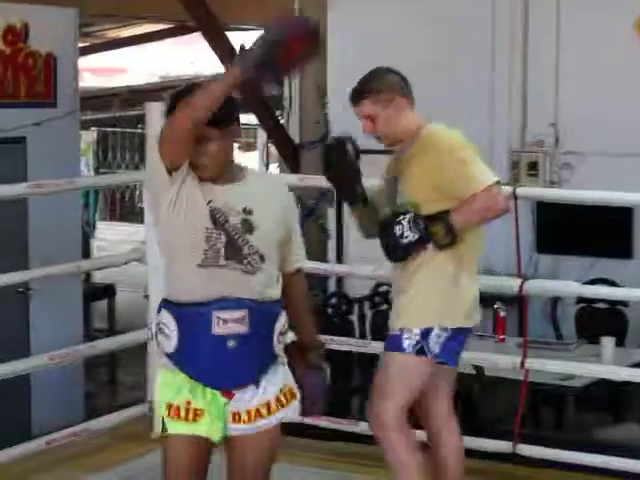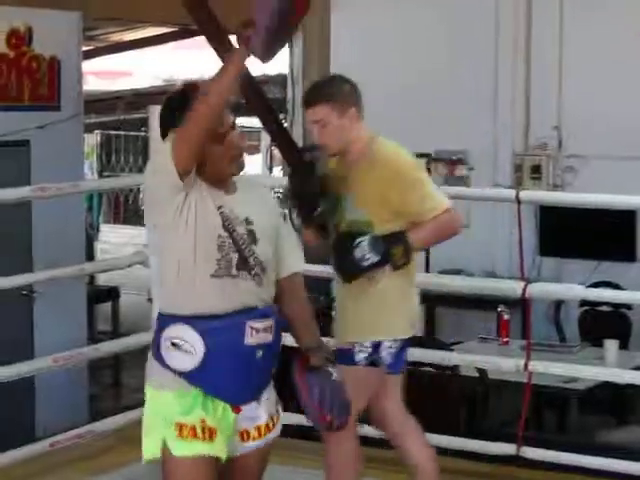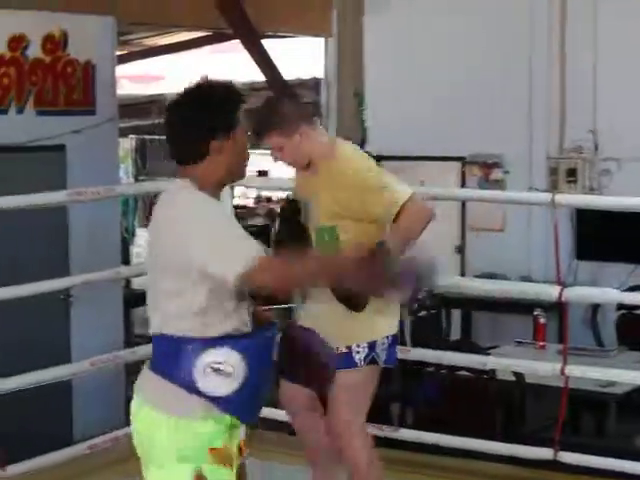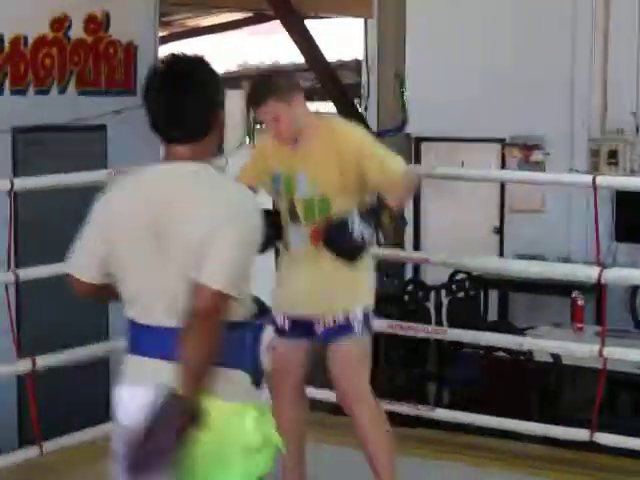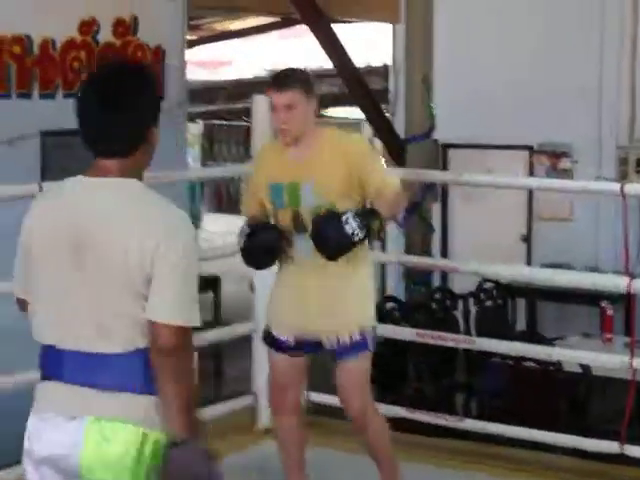
dt=0.3s
person 1, frame 1
left shoulder: (275, 193)
right shoulder: (169, 187)
left elbow: (292, 276)
right elbow: (178, 125)
left wrist: (310, 349)
right wrist: (238, 73)
left hip: (259, 366)
right hip: (188, 366)
person 1, frame 2
left shoulder: (260, 199)
right shoulder: (169, 192)
left elbow: (287, 283)
right elbow: (198, 119)
left wrist: (314, 353)
right wrist: (244, 50)
left hip: (252, 380)
right hip: (187, 383)
person 1, frame 3
left shoulder: (180, 203)
right shoulder: (198, 215)
right elbow: (270, 273)
right wrist: (354, 268)
left hip: (179, 396)
right hip: (188, 410)
person 1, frame 4
left shoulder: (119, 196)
right shoulder: (235, 202)
left elbow: (85, 282)
right elbow: (206, 308)
right wrist: (185, 401)
left hip: (137, 385)
right hip: (211, 393)
person 1, frame 5
left shoulder: (43, 208)
right shoulder: (163, 222)
right elbow: (170, 342)
right wrist: (186, 437)
left hip: (51, 419)
right hip: (131, 425)
person 2, frame 1
left shoulder: (442, 144)
right shoulder: (400, 156)
left elbow: (496, 200)
right elbow: (373, 227)
left wrist: (432, 228)
right wrist: (351, 190)
left hip: (432, 306)
right hip: (419, 303)
left knee: (385, 414)
right knee: (435, 410)
person 2, frame 2
left shoulder: (392, 163)
right shoulder: (336, 168)
left elbow: (449, 221)
right elbow: (312, 239)
left wrist: (389, 247)
left hip: (378, 316)
right hip: (357, 311)
right knee: (390, 415)
person 2, frame 3
left shoulder: (349, 167)
right shoulder: (306, 167)
left elbow: (419, 211)
left hip: (364, 312)
right hip: (324, 306)
left knee: (343, 423)
right knee: (295, 397)
person 2, frame 4
left shoulder: (343, 136)
right shoulder: (270, 148)
left elbow: (405, 179)
right elbow: (245, 186)
left wrist: (369, 217)
left hip: (343, 290)
right hip: (294, 286)
left knee: (354, 395)
right knee: (284, 384)
person 2, frame 5
left shoulder: (349, 149)
right shoulder: (266, 161)
left elbow: (397, 195)
right elbow: (254, 213)
left wrist: (364, 220)
right wrist: (254, 232)
left hip: (345, 301)
right hip: (290, 302)
left knee: (358, 406)
right knee: (283, 400)
